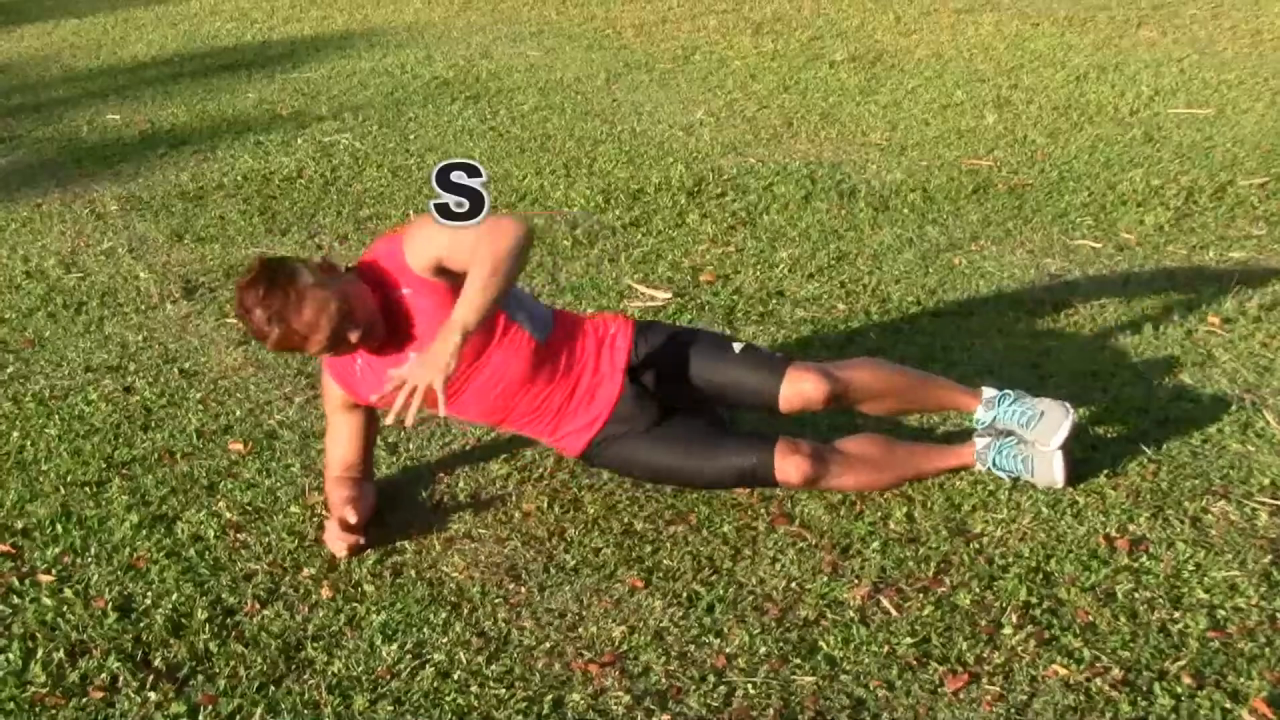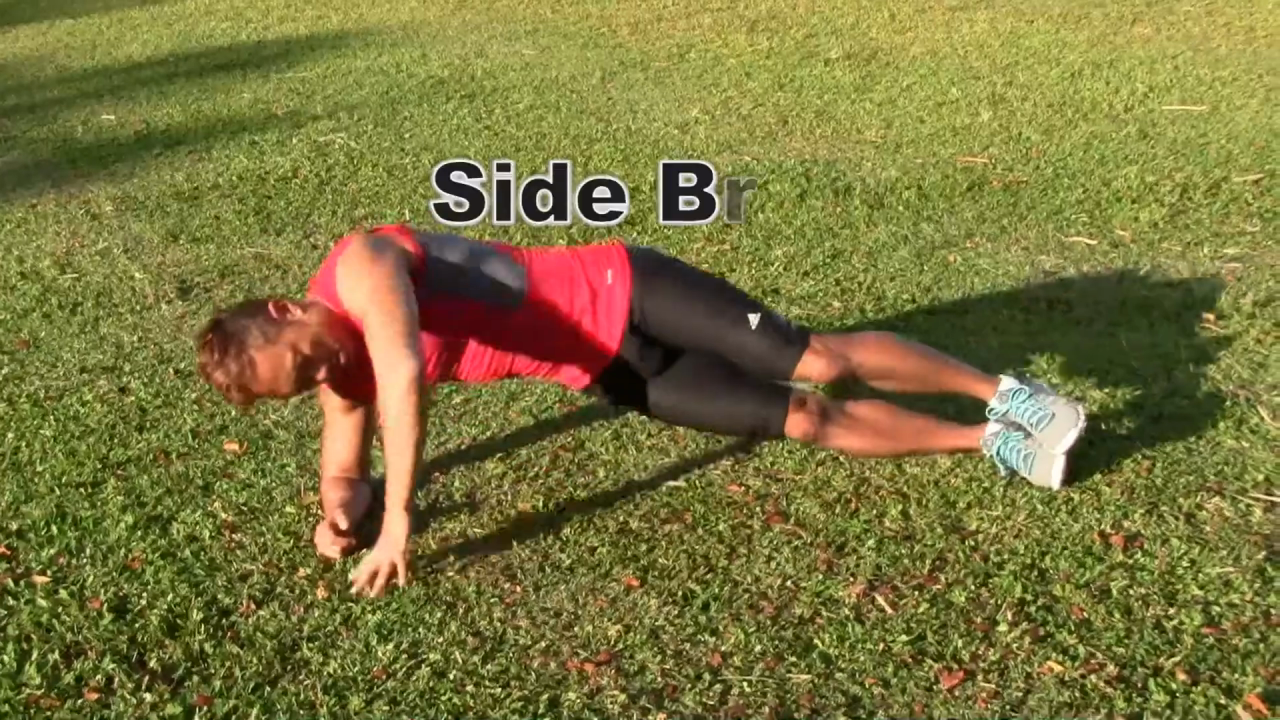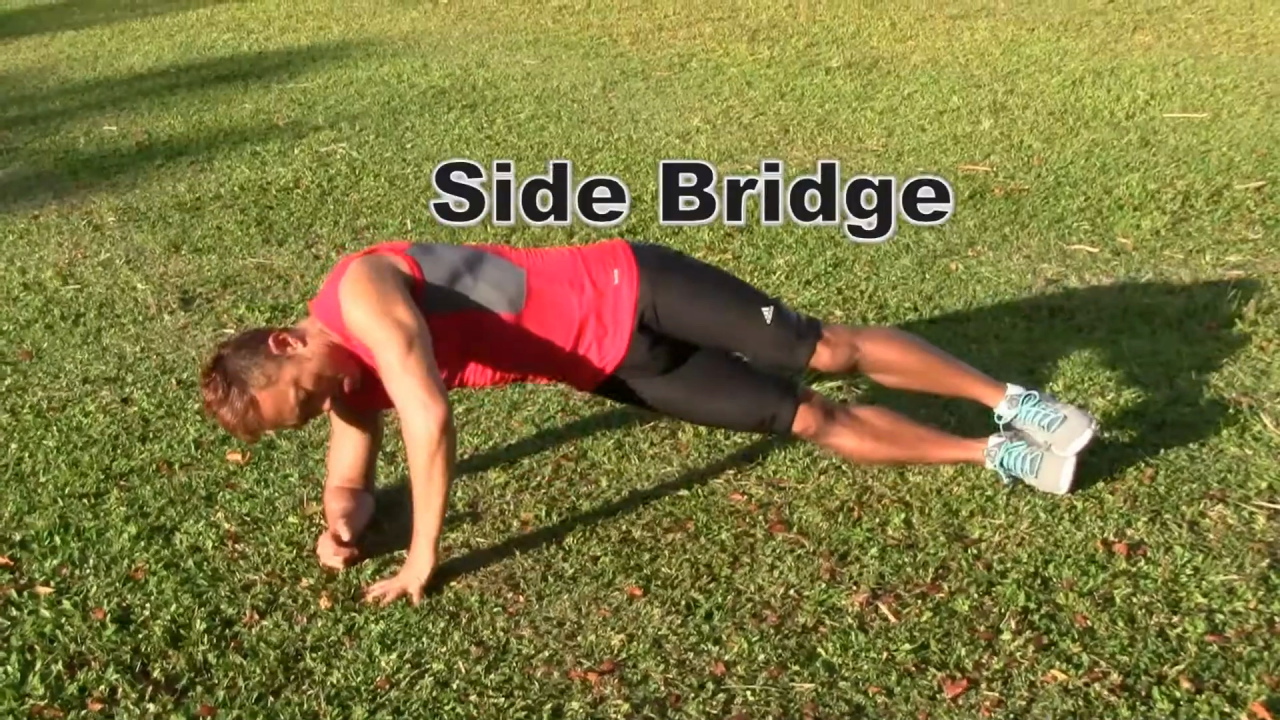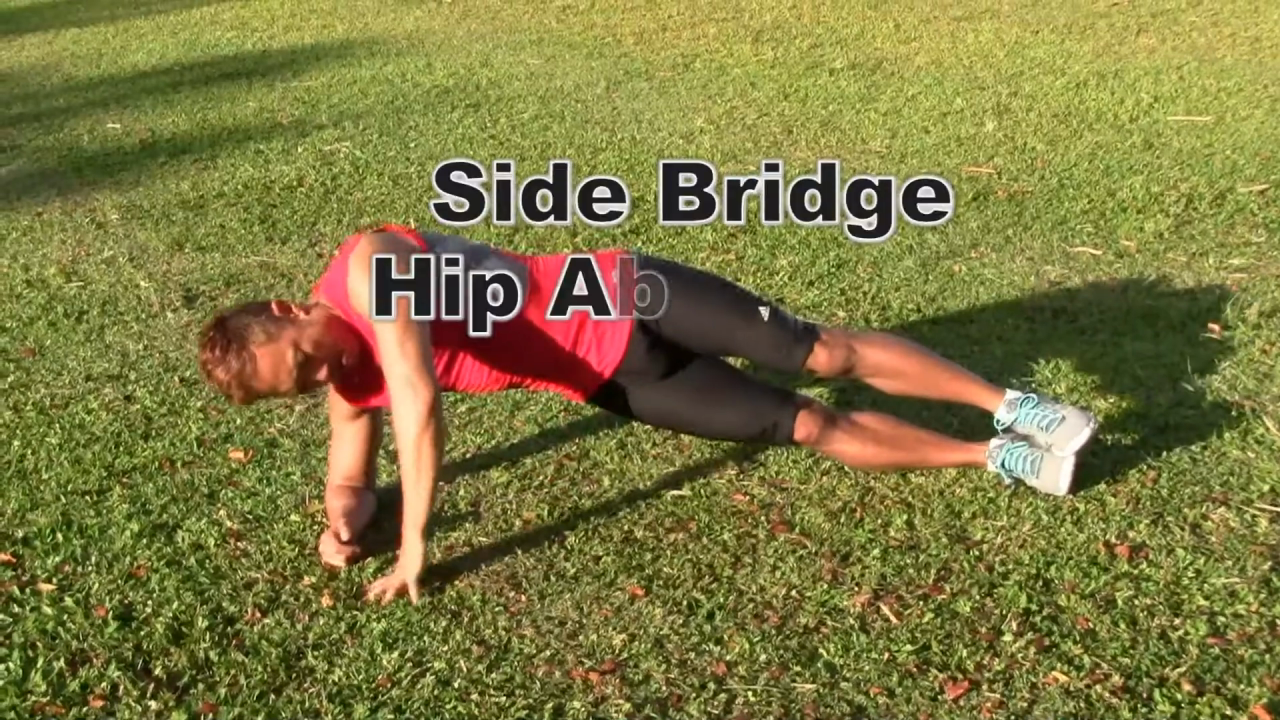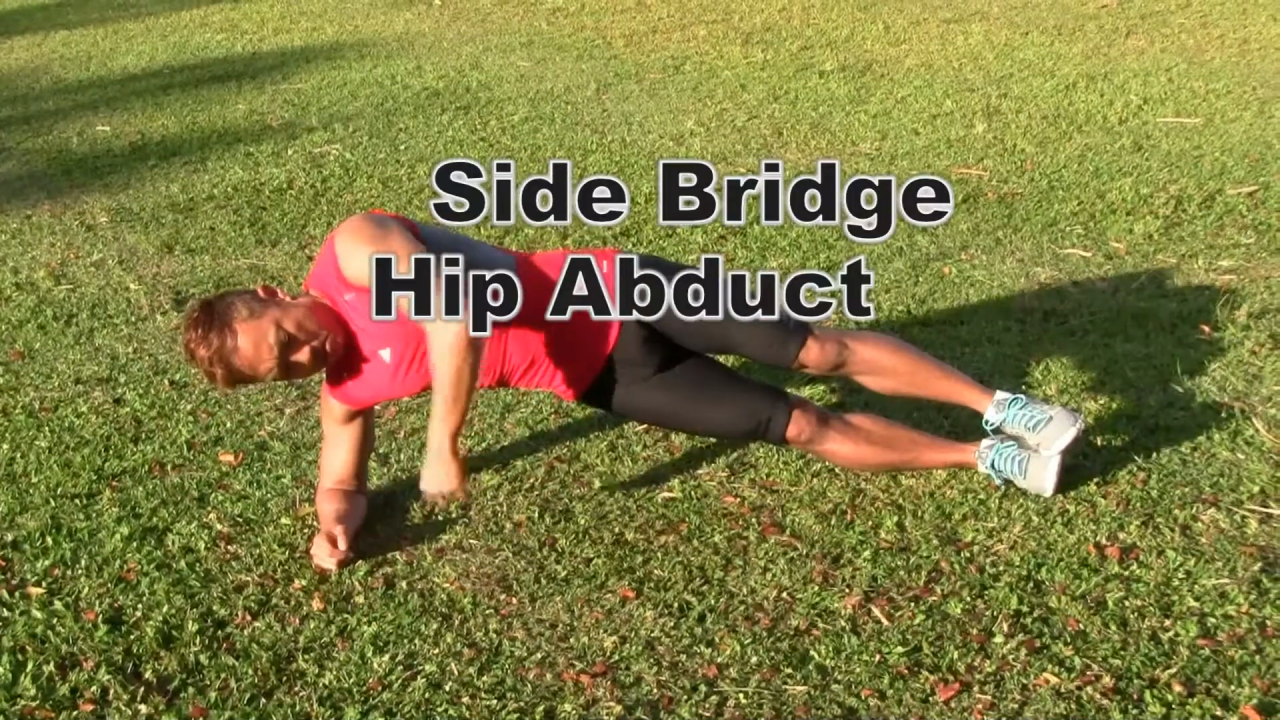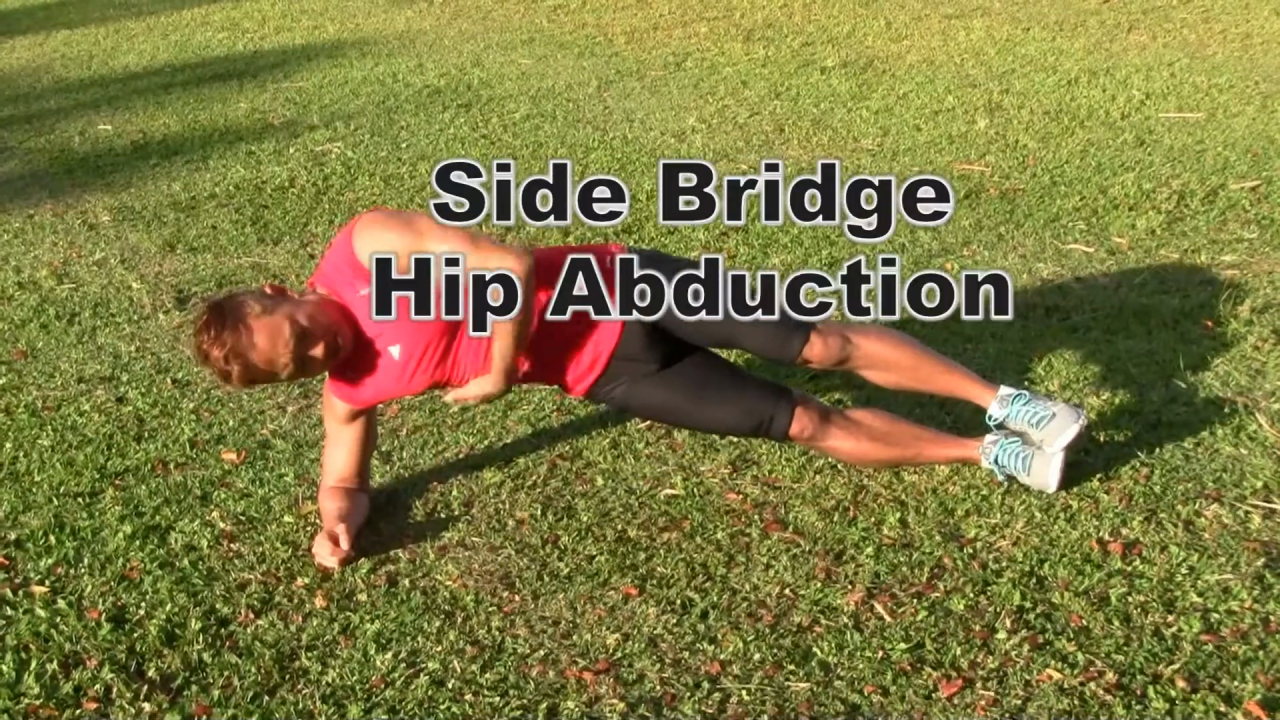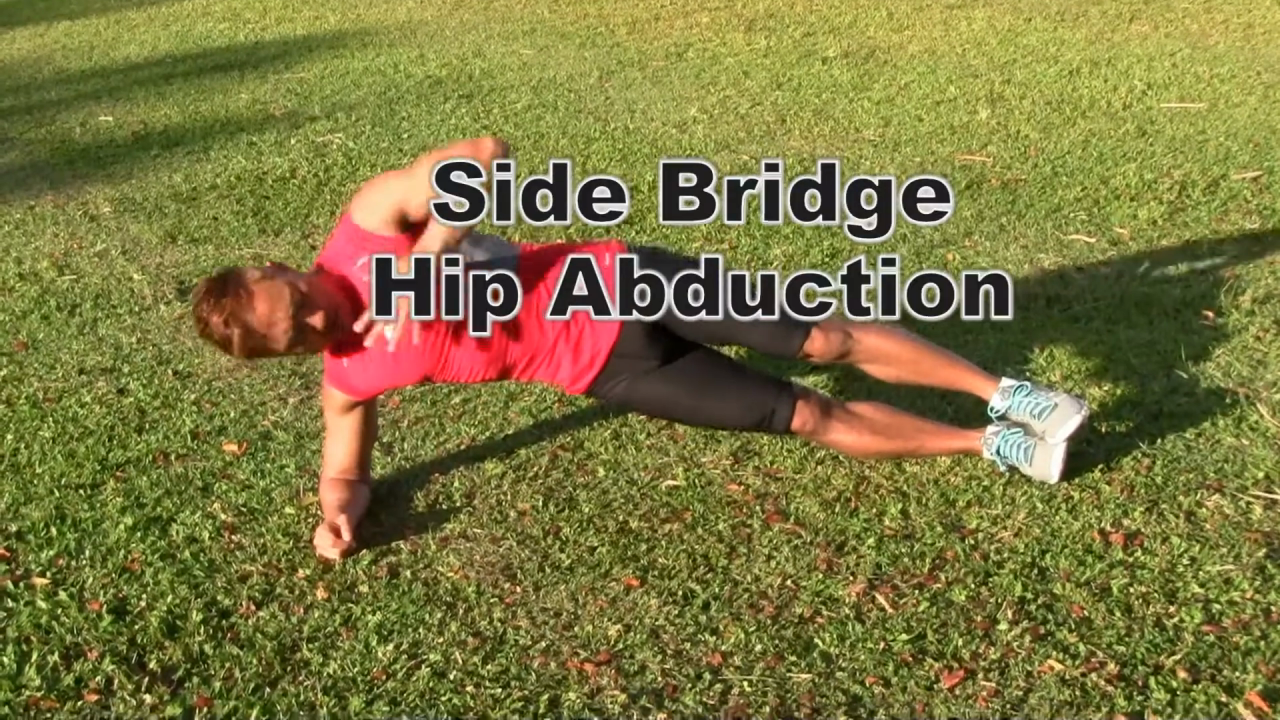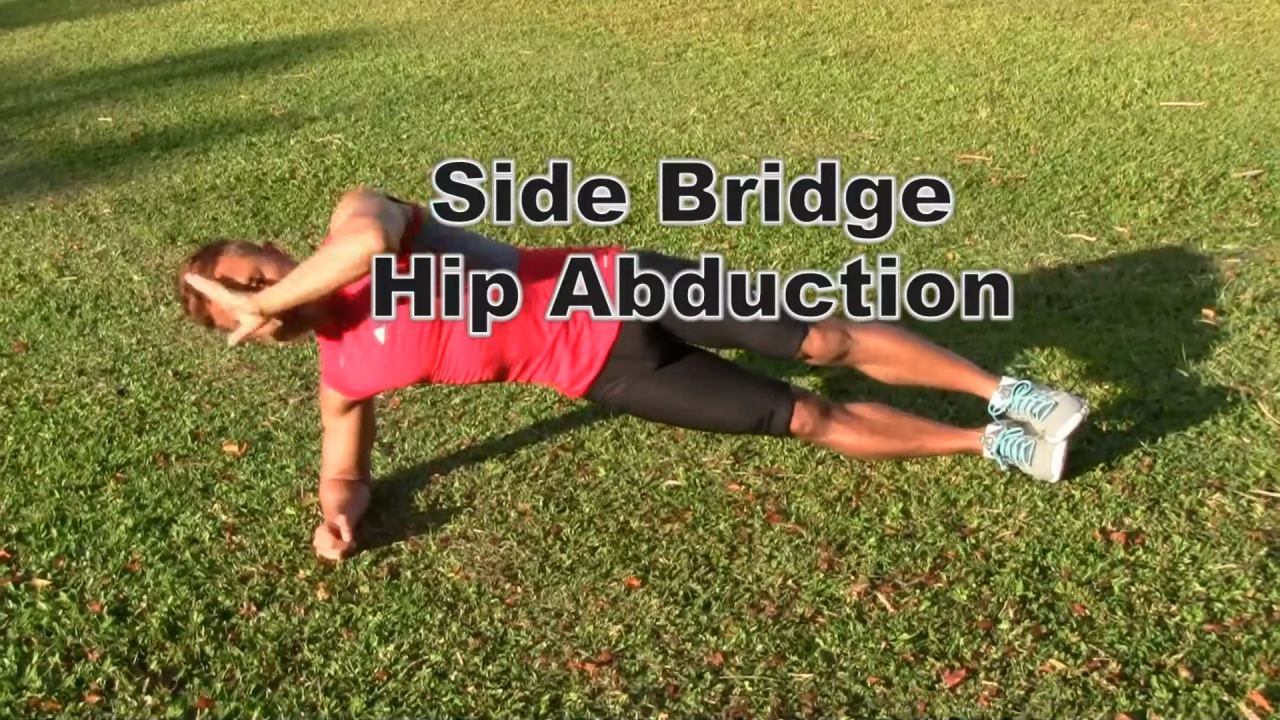
dt=0.3s
person 1, frame 1
left shoulder: (414, 247)
right shoulder: (346, 375)
left elbow: (512, 235)
right elbow: (348, 467)
left wrist: (444, 348)
right wrist: (347, 508)
left hip: (626, 355)
right hip: (603, 435)
left knee: (814, 387)
right knee: (802, 465)
left ankle: (990, 404)
right ankle: (980, 455)
person 1, frame 2
left shoulder: (354, 265)
right shoulder: (339, 379)
left elbow: (405, 377)
right elbow: (342, 476)
left wrist: (397, 524)
right wrist: (336, 516)
left hip: (623, 294)
right hip: (609, 370)
left knee: (822, 362)
right knee: (805, 421)
left ankle: (1001, 392)
right ankle: (984, 444)
person 1, frame 3
left shoulder: (360, 289)
right shoulder: (352, 391)
left elbow: (431, 419)
right elbow: (349, 485)
left wrist: (423, 556)
right wrist: (339, 527)
left hip: (625, 289)
right hip: (613, 370)
left knee: (829, 349)
right knee: (810, 420)
left ankle: (1010, 402)
right ankle: (995, 455)
person 1, frame 4
left shoulder: (365, 266)
right shoulder: (349, 382)
left elbow: (419, 401)
right elbow: (349, 481)
left wrist: (414, 548)
right wrist: (341, 526)
left hip: (627, 297)
right hip: (611, 378)
left knee: (826, 352)
right knee: (810, 426)
left ankle: (1007, 404)
right ankle: (993, 458)
person 1, frame 5
left shoulder: (354, 247)
right shoulder: (343, 386)
left elbow: (456, 320)
right elbow: (341, 481)
left wrist: (445, 450)
right wrist: (334, 525)
left hip: (615, 297)
right hip: (601, 383)
left knee: (820, 348)
right knee: (804, 430)
left ankle: (999, 406)
right ankle: (985, 460)
person 1, frame 6
left shoulder: (366, 244)
right shoulder: (348, 388)
left elbow: (509, 266)
right elbow: (343, 481)
left wrist: (498, 373)
right wrist: (336, 524)
left hip: (620, 291)
right hip: (606, 375)
left knee: (822, 343)
right knee: (806, 425)
left ankle: (999, 401)
right ankle: (989, 455)
person 1, frame 7
left shoulder: (367, 220)
right shoulder: (349, 374)
left elbow: (483, 152)
right elbow: (344, 467)
left wrist: (418, 258)
right wrist: (337, 514)
left hip: (621, 289)
right hip: (606, 370)
left knee: (827, 338)
right knee: (808, 419)
left ankle: (1004, 393)
right ankle: (988, 446)
person 1, frame 8
left shoulder: (352, 226)
right shoulder: (345, 374)
left elbow: (379, 231)
right elbow: (347, 472)
left wrist: (264, 295)
right wrist: (337, 514)
left hip: (617, 292)
right hip: (605, 373)
left knee: (824, 340)
right knee: (810, 419)
left ankle: (1004, 392)
right ankle: (989, 445)
